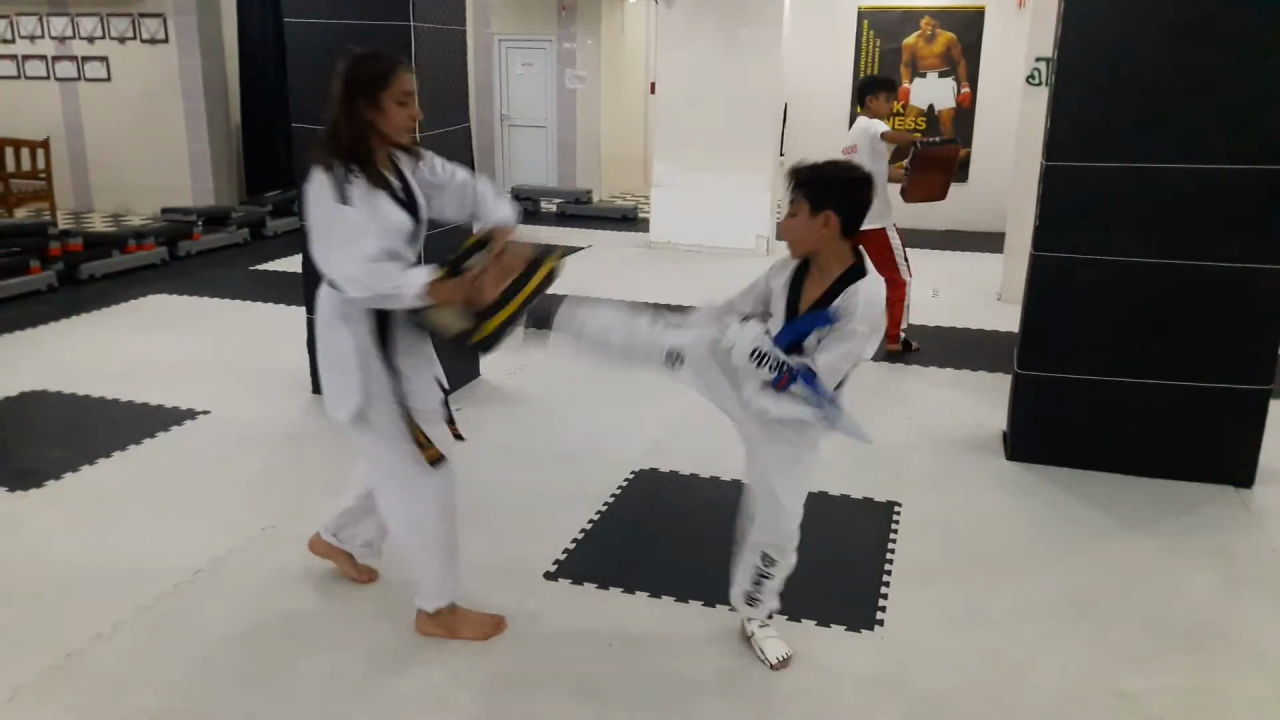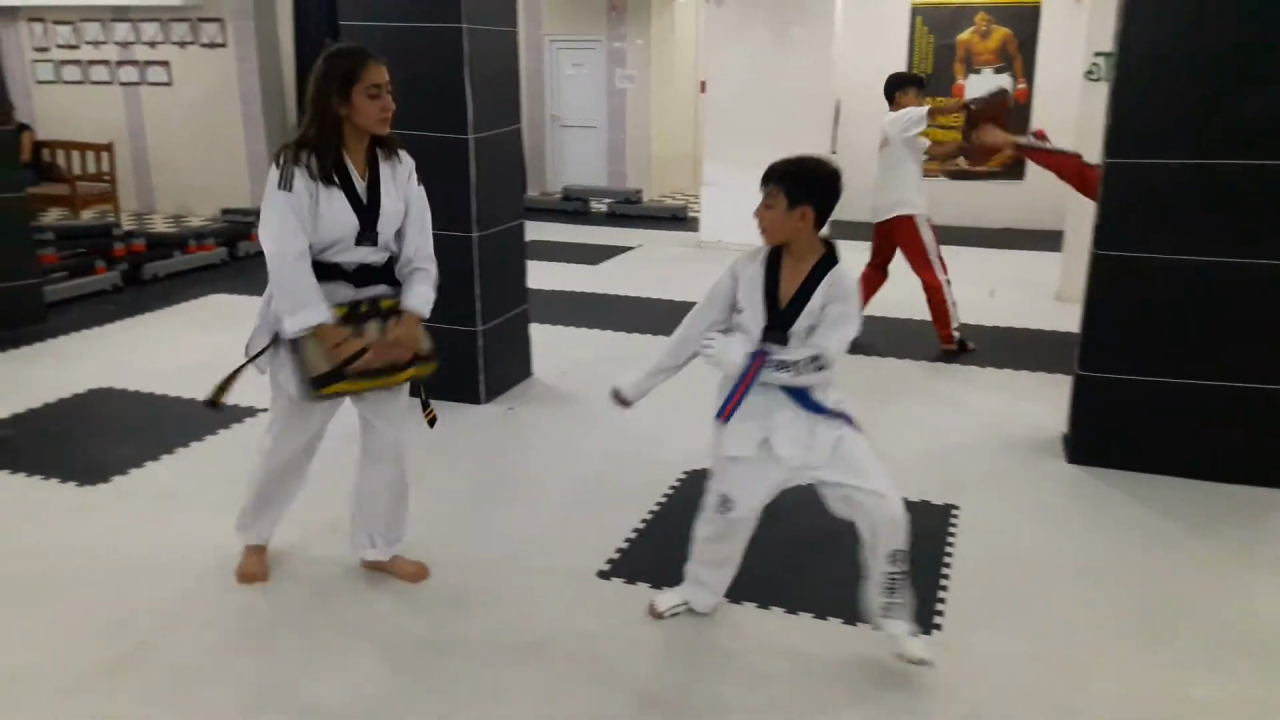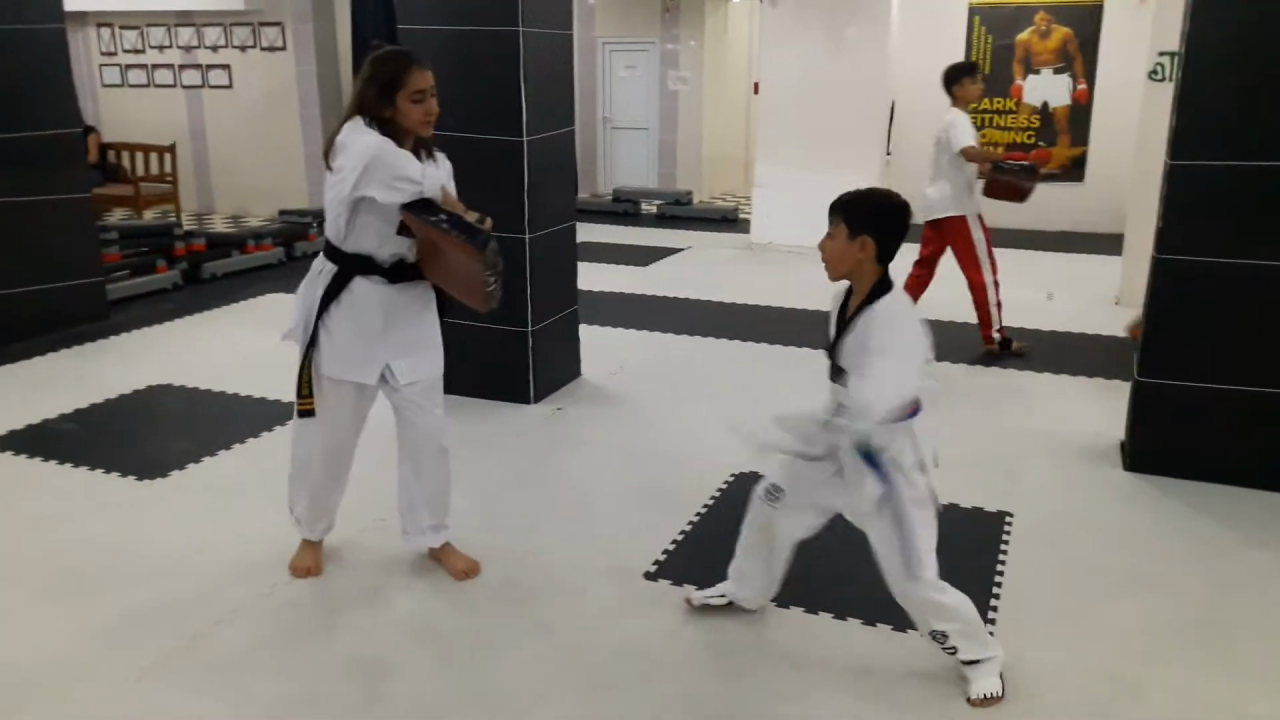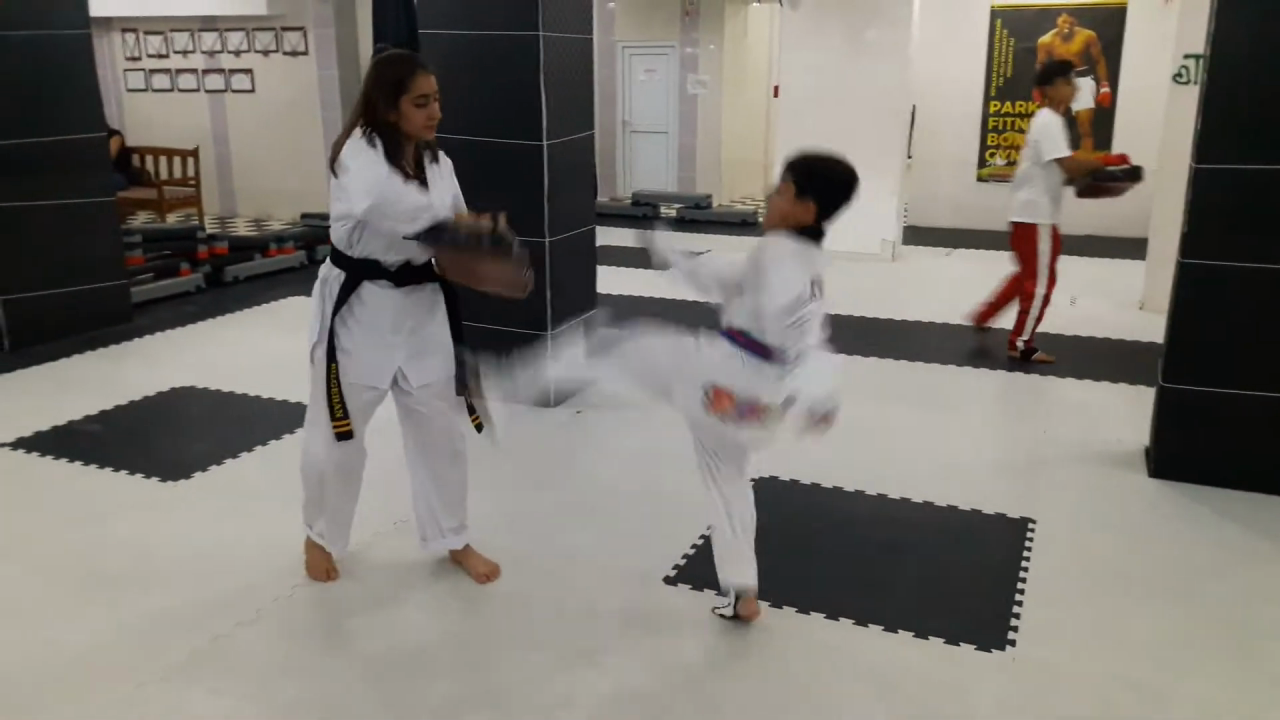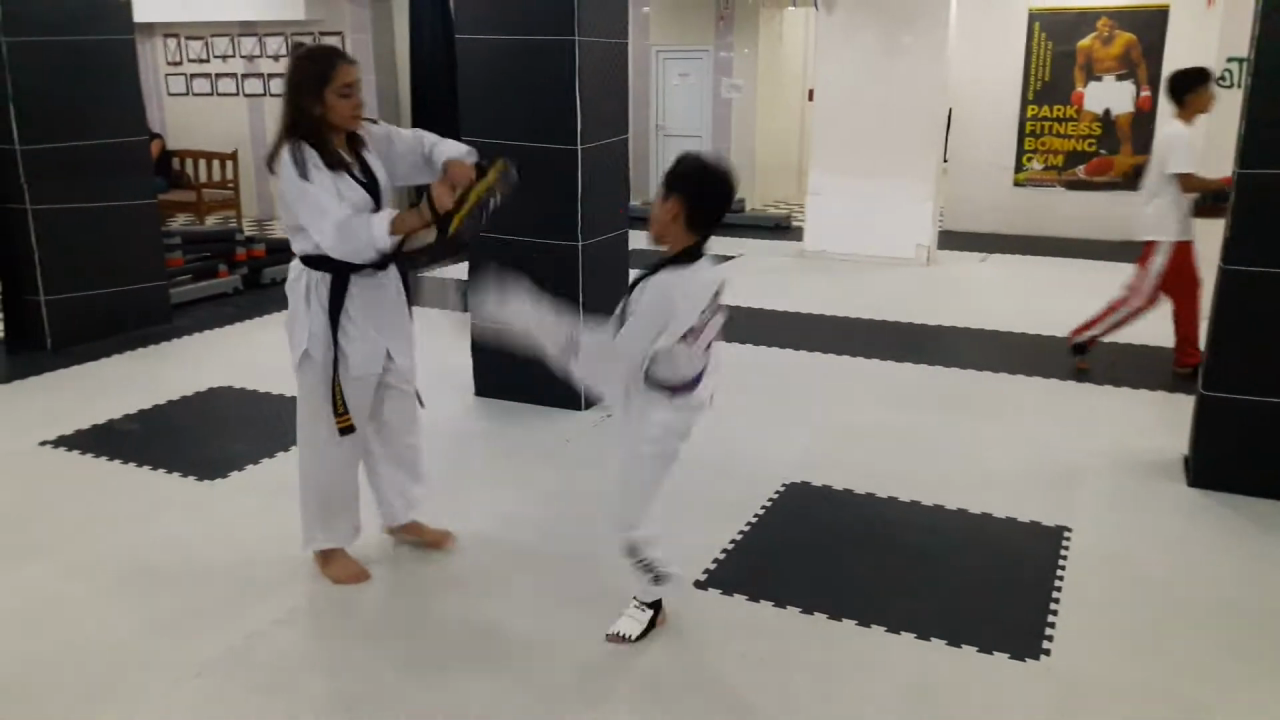
dt=0.4s
person 1, frame 1
left shoulder: (407, 163)
right shoulder: (333, 181)
left elbow: (466, 192)
right elbow: (359, 275)
left wrist: (502, 232)
right wrist: (440, 288)
left hip: (399, 327)
right hip: (363, 335)
left knee: (398, 454)
right knee: (421, 466)
left ankle: (339, 539)
right ankle: (437, 607)
person 1, frame 2
left shoulder: (399, 167)
right shoulder: (298, 166)
left elbow: (418, 255)
right elbow: (286, 257)
left wrist: (409, 319)
right wrist: (324, 329)
right hip: (313, 315)
left knee: (389, 441)
right knee: (291, 438)
left ankle: (380, 548)
right ankle: (255, 536)
person 1, frame 3
left shoulder: (435, 162)
right shoulder: (355, 141)
right elbow: (377, 161)
right wrist: (440, 196)
left hip: (409, 305)
right hip: (347, 304)
left knee: (425, 428)
right knee: (326, 430)
left ankle: (433, 537)
right ankle: (312, 533)
person 1, frame 4
left shoulder: (437, 163)
right shoulder: (359, 150)
left elbow: (450, 246)
right elbow: (377, 200)
left wrist: (481, 263)
right wrist: (453, 216)
left hip: (419, 307)
right hip: (357, 309)
left knee: (441, 430)
right knee: (337, 436)
left ankle: (453, 541)
right ankle: (321, 535)
person 1, frame 5
left shoulder: (371, 139)
right shoulder: (296, 160)
left elbow: (425, 146)
right elbow: (337, 230)
left wrist: (454, 165)
right wrist: (404, 223)
left hip: (380, 293)
right hip: (331, 303)
left knee: (397, 411)
right knee: (334, 427)
left ankle: (401, 517)
right ankle: (329, 542)
person 2, frame 1
left shoulder: (864, 301)
right shoulder: (793, 269)
left elbow: (806, 380)
right elbow: (741, 308)
left wrist: (746, 345)
right wrist: (694, 333)
left hip: (789, 416)
right hip: (736, 368)
left knee: (776, 519)
right knee: (644, 334)
left ankle: (755, 615)
right ankle: (545, 312)
person 2, frame 2
left shoulder: (838, 283)
right shoulder: (748, 267)
left elbow: (820, 364)
right elbow: (698, 327)
left wrist: (741, 355)
right wrist: (643, 382)
left hip: (812, 414)
right hip: (751, 411)
left knee: (884, 510)
right knee: (725, 511)
left ankle: (894, 616)
right ankle: (699, 591)
person 2, frame 3
left shoulder: (891, 320)
right shoulder: (852, 300)
left elbow: (871, 410)
left wrist: (802, 435)
left hip: (887, 455)
right hip: (841, 444)
left knee: (913, 578)
right knee: (772, 502)
left ankle: (980, 655)
right ankle: (743, 588)
person 2, frame 4
left shoulder: (781, 253)
right shoulder: (799, 258)
left elbow: (797, 323)
right elbow: (731, 283)
right wrist: (677, 261)
left hip: (725, 384)
right hip: (761, 395)
left knee: (615, 348)
right knee: (728, 483)
left ankle: (517, 374)
right ankle: (743, 595)
person 2, frame 5
left shoulder: (661, 295)
right shoulder: (698, 271)
left elbow: (622, 354)
left wrist: (575, 341)
left hip: (658, 410)
right hip: (637, 377)
left knee: (629, 521)
right knee: (553, 334)
left ankle: (651, 601)
right ankle: (494, 305)
person 3, frame 1
left shoulder: (857, 130)
right shoulder: (871, 126)
left elbow: (882, 172)
right elbow: (896, 138)
right hip: (873, 219)
right knee: (899, 276)
right ankle: (894, 338)
person 3, frame 2
left shoulder: (898, 128)
right shoulder: (903, 119)
left elbow: (936, 151)
right elbow: (940, 110)
left wrist: (965, 145)
right wrist: (966, 104)
left hip: (883, 209)
right hip: (905, 209)
left knee: (876, 268)
right knee: (933, 272)
right ankle: (949, 337)
person 3, frame 3
left shoulder: (955, 119)
right shoulder: (958, 120)
left elbow: (967, 166)
right elbow: (971, 154)
left wrist: (996, 165)
right wrist: (1007, 156)
left hip: (938, 205)
right hip: (956, 207)
left knee: (924, 267)
right knee: (983, 269)
right ankle: (994, 336)
person 3, frame 4
left shoulder: (1046, 120)
right shoulder: (1050, 123)
left elbow: (1058, 171)
right elbow: (1068, 166)
left wrist: (1092, 170)
right wrist: (1108, 161)
left hip: (1032, 212)
right hip: (1036, 213)
left knee: (1030, 276)
right knee: (1040, 281)
left ankle: (984, 318)
right ankle: (1021, 344)
person 3, frame 5
left shoulder: (1173, 131)
right shoulder: (1179, 134)
right elbow: (1187, 183)
left wrist: (1215, 186)
right wrist: (1225, 183)
left hip: (1172, 230)
right hip: (1165, 231)
left knee: (1187, 290)
right knee: (1141, 294)
left ankle: (1188, 358)
right ankle: (1083, 338)
